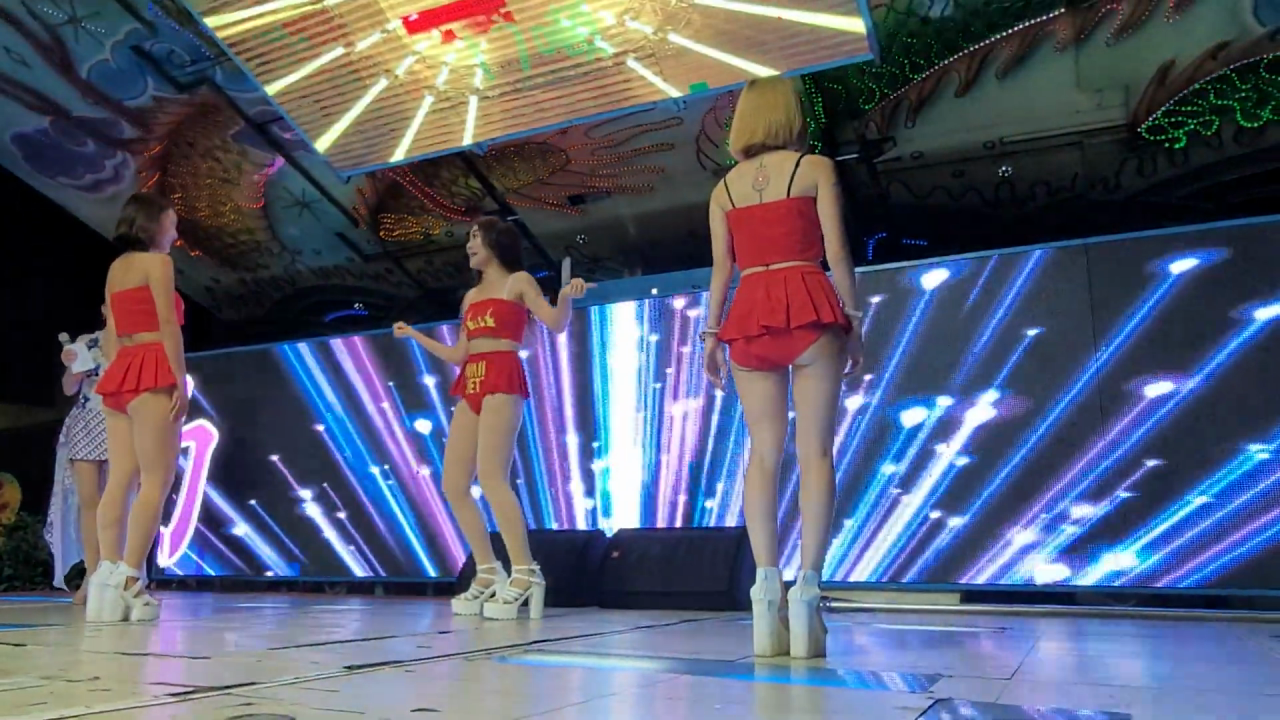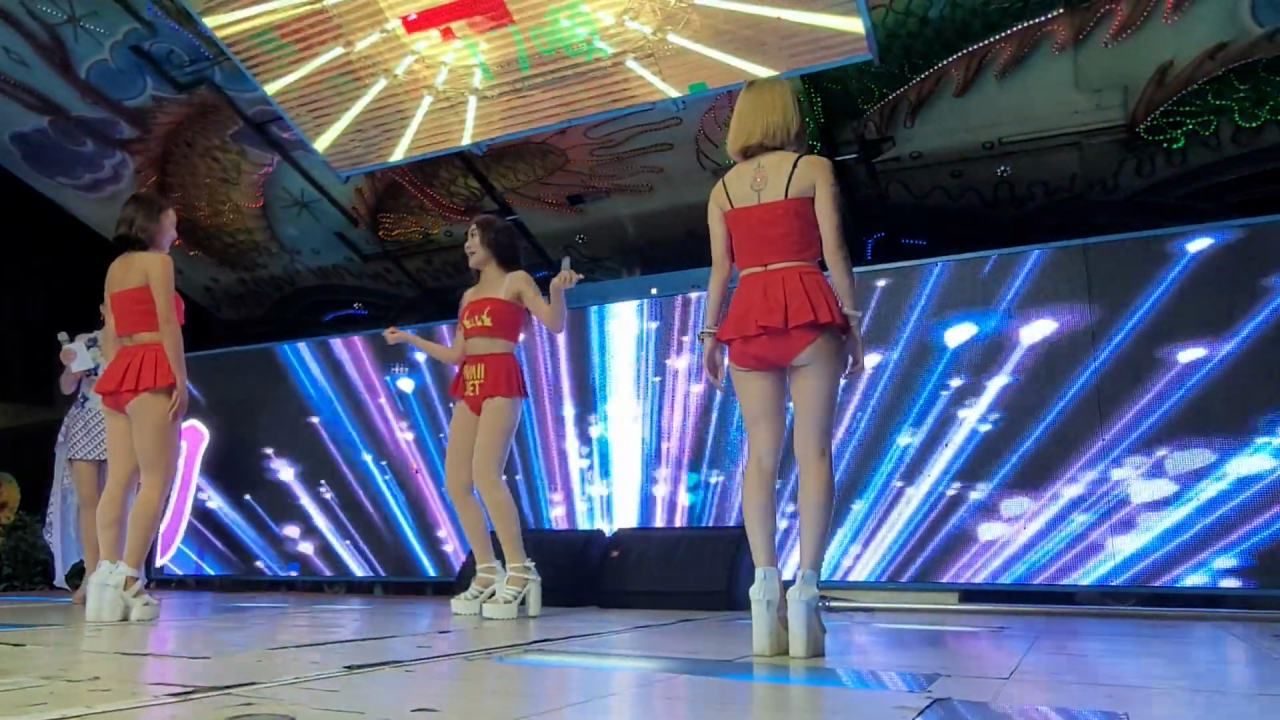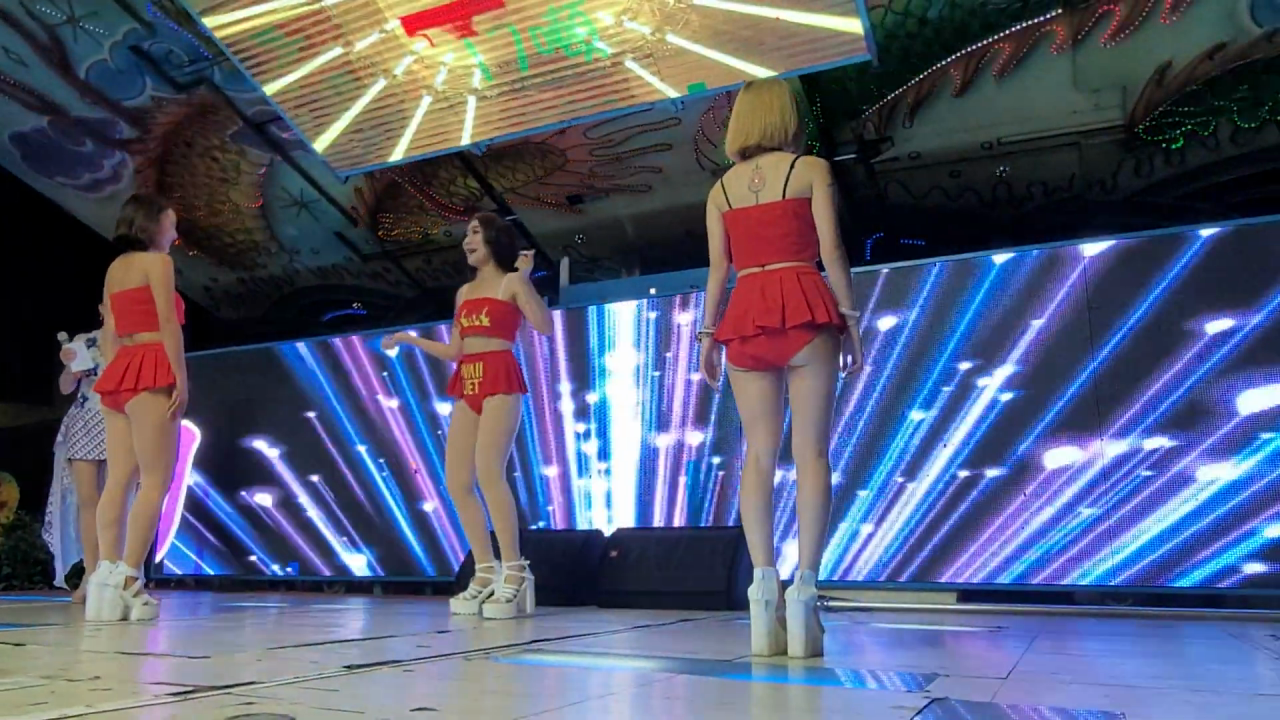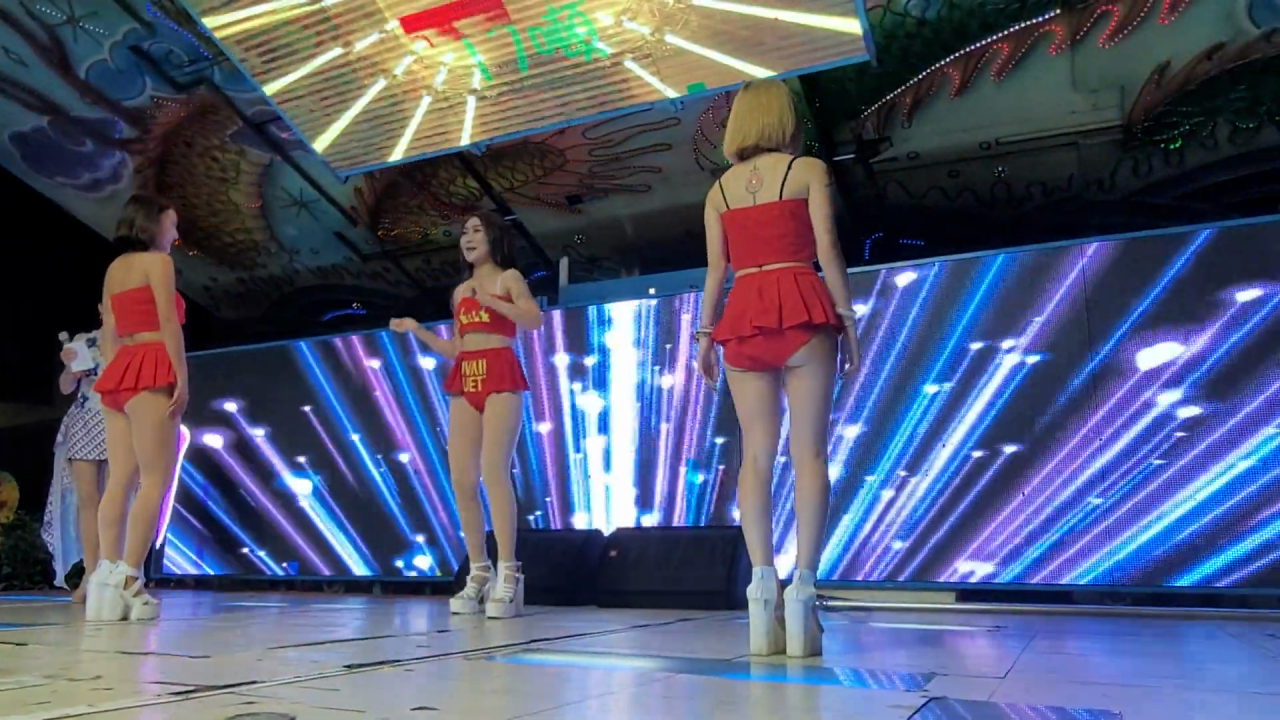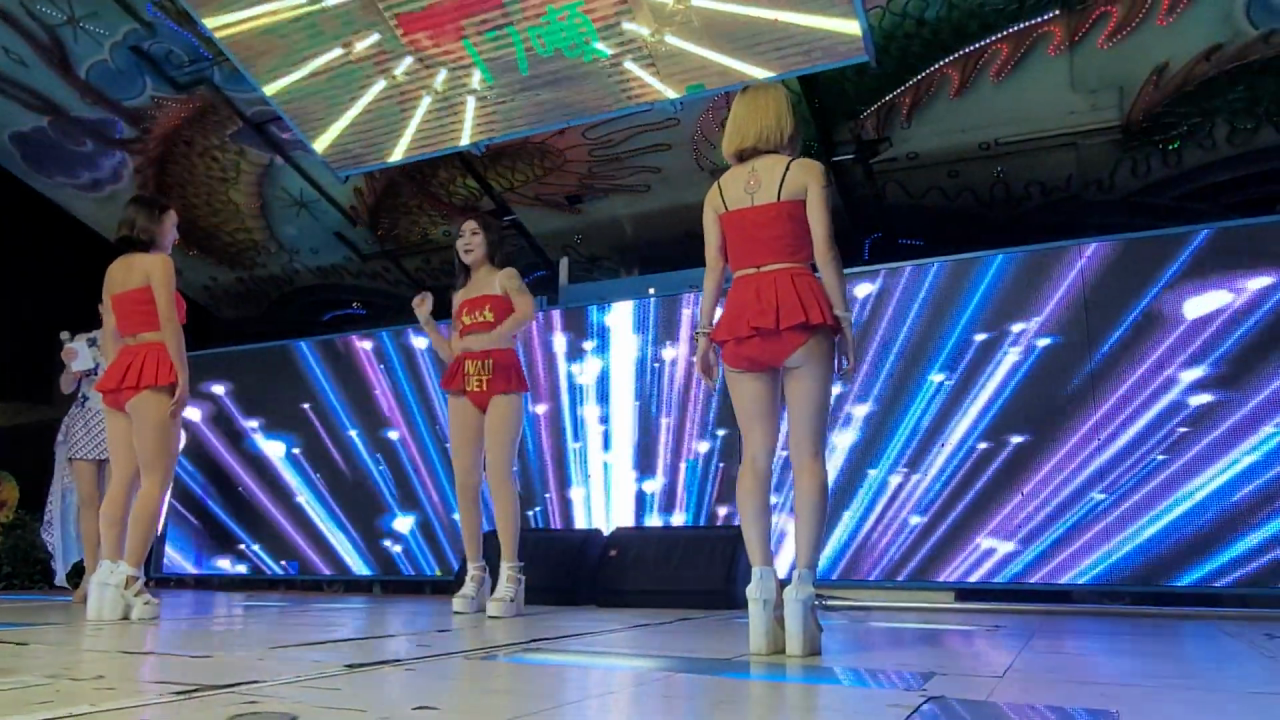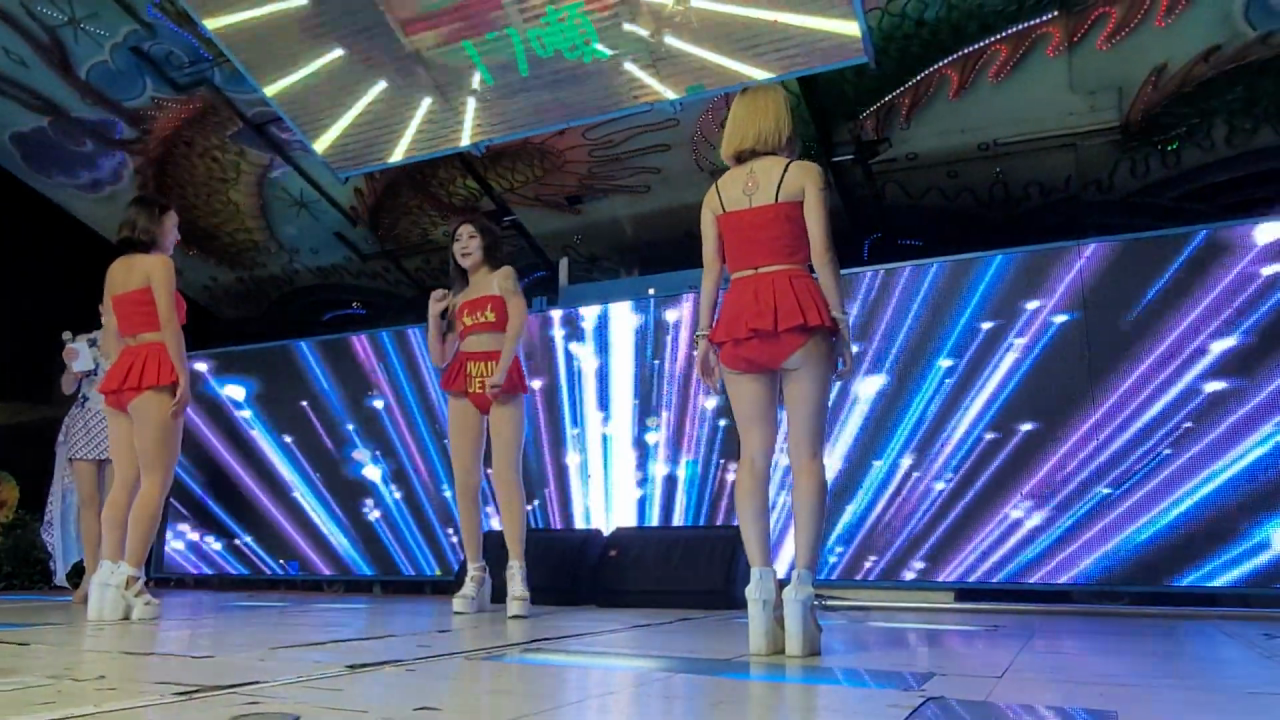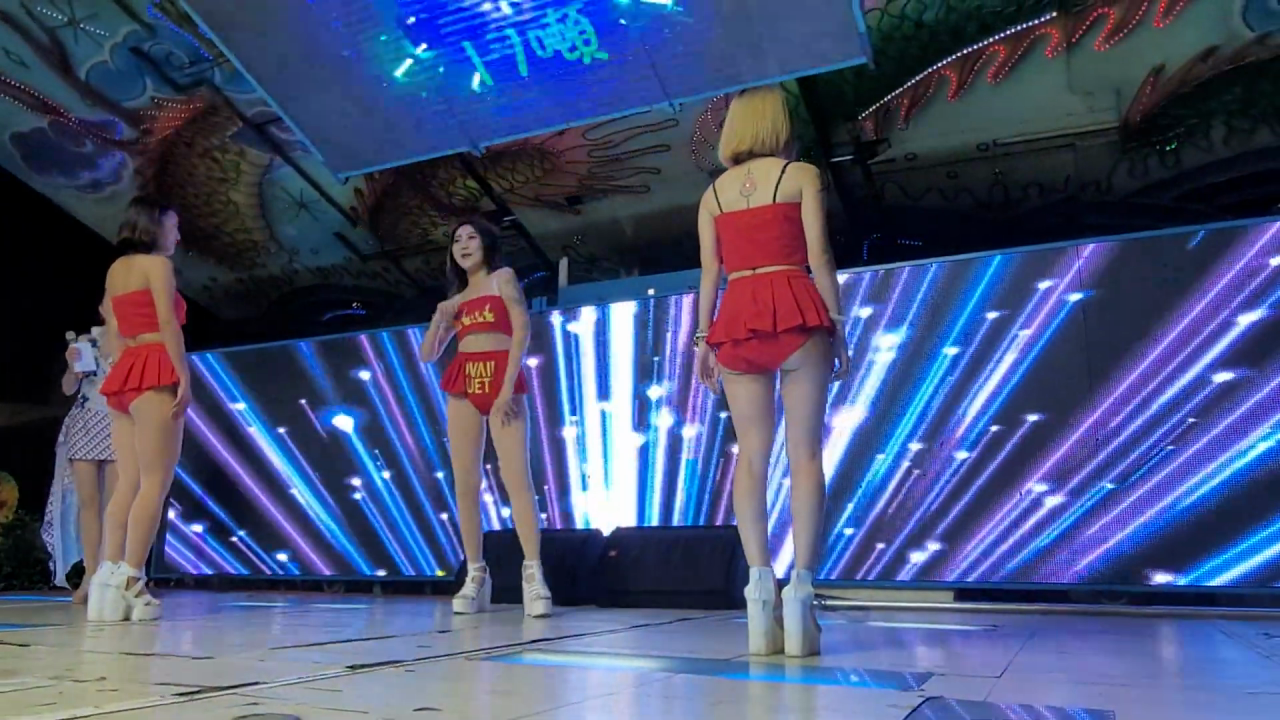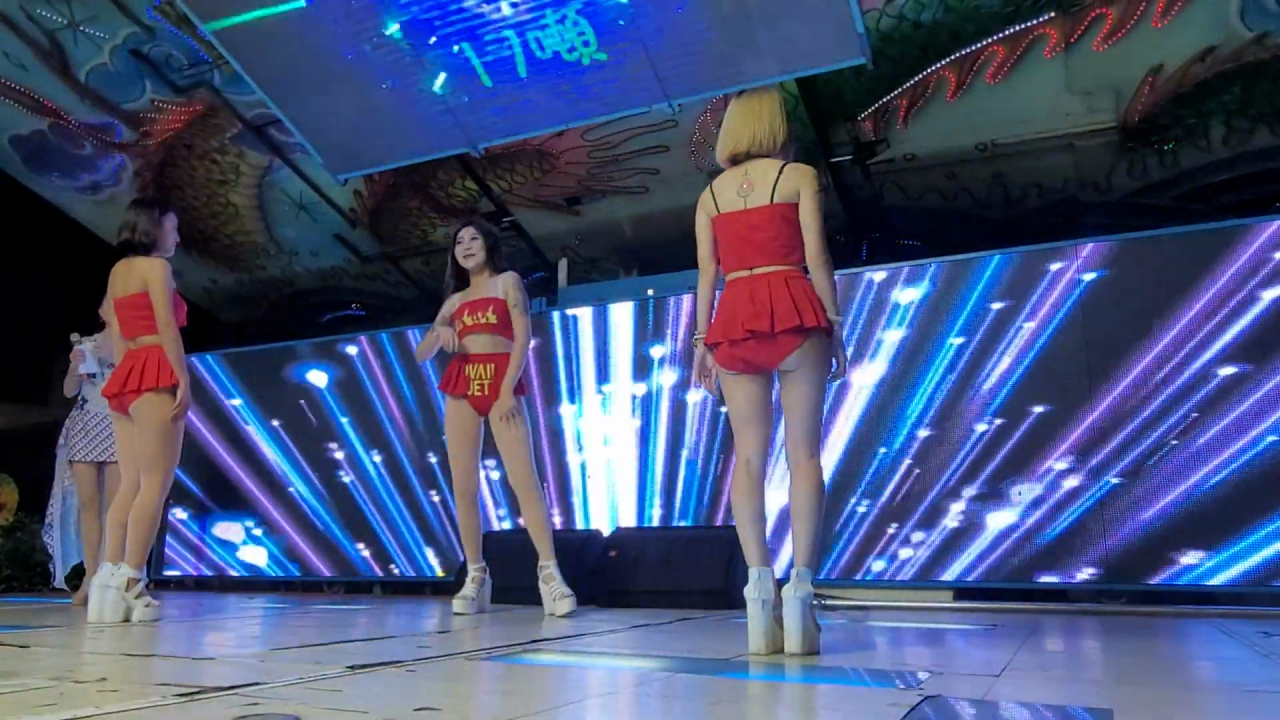
dt=0.1s
person 1, frame 1
left shoulder: (724, 186)
right shoulder: (817, 168)
left elbow: (721, 267)
right elbow: (837, 252)
left wrist: (711, 334)
right wrist: (852, 319)
left hip: (749, 316)
right hip: (808, 310)
left knee: (763, 454)
right knee: (814, 452)
left ankle: (767, 592)
right ankle: (806, 589)
person 1, frame 2
left shoulder: (723, 186)
right shoulder: (815, 168)
left elbow: (720, 267)
right elbow: (834, 251)
left wrist: (709, 334)
right wrist: (853, 321)
left hip: (749, 316)
right hip: (806, 310)
left knee: (761, 455)
right knee: (812, 453)
left ankle: (766, 590)
right ankle: (805, 589)
person 1, frame 3
left shoulder: (721, 187)
right shoulder: (812, 169)
left elbow: (718, 267)
right elbow: (831, 251)
left wrist: (706, 334)
right wrist: (850, 320)
left hip: (746, 317)
right hip: (803, 311)
left knee: (758, 455)
right knee: (810, 453)
left ankle: (764, 590)
right ankle: (804, 589)
person 1, frame 4
left shoulder: (720, 188)
right shoulder: (809, 170)
left elbow: (715, 268)
right elbow: (828, 252)
left wrist: (705, 334)
right wrist: (847, 319)
left hip: (743, 318)
right hip: (800, 310)
left knee: (756, 455)
right knee: (808, 453)
left ankle: (763, 590)
right ankle: (802, 587)
person 1, frame 5
left shoulder: (718, 189)
right shoulder: (807, 172)
left elbow: (714, 269)
right elbow: (825, 253)
left wrist: (704, 335)
right wrist: (844, 320)
left hip: (742, 319)
right hip: (799, 311)
left knee: (755, 455)
right knee: (806, 453)
left ankle: (763, 589)
right ankle: (801, 587)
person 1, frame 6
left shoulder: (716, 191)
right shoulder: (805, 174)
left elbow: (711, 271)
right elbow: (822, 255)
left wrist: (704, 337)
right wrist: (841, 323)
left hip: (739, 319)
right hip: (796, 311)
left knee: (753, 456)
right knee: (805, 454)
left ankle: (762, 589)
right ankle: (800, 587)
person 1, frame 7
left shoulder: (713, 192)
right shoulder: (802, 175)
left elbow: (710, 272)
right elbow: (819, 257)
left wrist: (703, 339)
right wrist: (837, 323)
left hip: (737, 320)
right hip: (795, 312)
left knee: (751, 457)
right knee: (803, 454)
left ankle: (761, 590)
right ankle: (800, 586)
person 1, frame 8
left shoulder: (711, 193)
right shoulder: (799, 176)
left elbow: (707, 273)
right elbow: (816, 258)
left wrist: (702, 340)
right wrist: (835, 326)
left hip: (734, 320)
right hip: (791, 313)
left knee: (749, 457)
right knee: (802, 453)
left ankle: (760, 589)
right ankle: (799, 583)
person 2, frame 1
left shoulder: (116, 267)
right shoulder: (157, 261)
left elbow: (112, 332)
right elbow: (168, 325)
left wrist: (118, 373)
right wrist: (180, 380)
left hip: (119, 376)
right hip: (151, 373)
left knee: (120, 480)
right knee: (156, 481)
left ankle: (108, 578)
right ankle: (127, 581)
person 2, frame 2
left shoulder: (115, 267)
right shoulder: (157, 261)
left elbow: (111, 331)
right elbow: (168, 324)
left wrist: (117, 373)
right wrist: (181, 379)
left hip: (118, 376)
right hip: (151, 373)
left knee: (119, 480)
right knee: (156, 480)
left ankle: (108, 577)
right ankle: (126, 581)
person 2, frame 3
left shoulder: (115, 268)
right shoulder: (158, 261)
left elbow: (110, 331)
right elbow: (168, 324)
left wrist: (117, 373)
right wrist: (181, 378)
left hip: (118, 376)
right hip: (150, 373)
left knee: (119, 480)
right knee: (156, 480)
left ankle: (108, 577)
right ankle: (126, 581)
person 2, frame 4
left shoulder: (114, 268)
right shoulder: (158, 262)
left elbow: (109, 331)
right elbow: (169, 323)
left wrist: (117, 372)
right wrist: (182, 378)
left hip: (118, 376)
right hip: (150, 373)
left knee: (120, 481)
right knee: (155, 480)
left ankle: (108, 576)
right ankle: (126, 582)
person 2, frame 5
left shoulder: (114, 268)
right shoulder: (158, 262)
left elbow: (110, 330)
right elbow: (169, 323)
left wrist: (118, 371)
right wrist: (183, 377)
left hip: (120, 376)
right hip: (152, 373)
left knee: (122, 480)
right knee: (155, 480)
left ankle: (109, 577)
right ankle: (127, 581)
person 2, frame 6
left shoulder: (115, 269)
right shoulder: (158, 263)
left elbow: (112, 330)
right elbow: (170, 323)
left wrist: (121, 369)
right wrist: (184, 377)
left hip: (121, 376)
right hip: (154, 373)
left knee: (126, 482)
right knee: (155, 481)
left ankle: (111, 576)
right ankle: (128, 581)
person 2, frame 7
left shoulder: (115, 269)
right shoulder: (157, 264)
left elbow: (114, 330)
right elbow: (168, 324)
left wrist: (123, 371)
right wrist: (184, 377)
left hip: (123, 376)
right hip: (154, 374)
left knee: (129, 483)
right knee: (155, 481)
left ankle: (110, 577)
right ankle: (128, 581)
person 2, frame 8
left shoulder: (118, 270)
right shoulder: (156, 266)
left elbow: (117, 333)
right elbow: (167, 326)
left wrist: (126, 372)
right wrist: (184, 380)
left hip: (126, 379)
right hip: (155, 376)
left knee: (131, 484)
right knee: (155, 483)
left ankle: (110, 578)
right ankle: (128, 583)
person 3, frame 1
left shoulder: (519, 281)
right shoulder: (471, 296)
left elbow: (555, 324)
left wrist: (566, 297)
right wrist: (414, 335)
left hip: (502, 383)
right hip: (470, 390)
left knee: (491, 477)
right knee: (453, 486)
left ankle: (524, 574)
right ankle: (489, 574)
person 3, frame 2
left shoulder: (516, 281)
right shoulder: (469, 295)
left elbow: (556, 323)
left wrist: (557, 292)
right wrist: (410, 340)
left hip: (502, 384)
right hip: (467, 389)
left knee: (486, 475)
right knee: (457, 483)
left ankle: (521, 574)
right ankle: (490, 573)
person 3, frame 3
left shoulder: (511, 282)
right shoulder: (464, 292)
left elbow: (543, 325)
left wrist: (527, 280)
right wrist: (410, 339)
left hip: (501, 382)
right hip: (465, 385)
left knee: (488, 473)
right knee: (456, 481)
left ankle: (515, 572)
right ankle: (487, 572)
person 3, frame 4
left shoulder: (508, 277)
right shoulder: (459, 290)
left elbow: (533, 318)
left wrist: (492, 301)
right wrist: (415, 330)
left hip: (501, 379)
right hip: (463, 384)
left knee: (493, 471)
right knee: (461, 479)
left ankle: (508, 573)
right ankle: (480, 570)
person 3, frame 5
left shoulder: (506, 277)
right shoulder: (460, 295)
left elbow: (528, 311)
left wrist: (492, 336)
right wrist: (425, 319)
left hip: (503, 379)
right hip: (463, 385)
left knee: (498, 473)
right knee: (464, 481)
left ankle: (509, 573)
right ankle: (475, 572)
person 3, frame 6
left shoulder: (504, 275)
right shoulder: (455, 298)
left elbow: (520, 318)
right elbow: (439, 358)
left wrist: (503, 367)
right wrist: (434, 314)
left hip: (504, 383)
right hip: (462, 385)
left knee: (505, 474)
right knee: (465, 481)
left ankle: (516, 574)
right ankle: (475, 573)
person 3, frame 7
left shoulder: (503, 277)
right shoulder: (455, 300)
left elbow: (521, 327)
right elbow: (427, 355)
left wrist: (508, 385)
right wrist: (439, 319)
left hip: (504, 385)
right hip: (461, 386)
left knee: (515, 475)
right knee: (465, 483)
left ankle: (532, 572)
right ankle: (476, 574)
person 3, frame 8
left shoulder: (508, 281)
right shoulder: (455, 299)
left elbow: (522, 337)
right elbow: (421, 350)
left wrist: (508, 390)
right wrist: (440, 336)
left hip: (503, 385)
right hip: (460, 386)
left knee: (523, 477)
right knee: (463, 483)
left ankle: (548, 570)
right ankle: (475, 574)
person 4, frame 1
right shoulder: (84, 342)
right elbow: (69, 388)
right wrist: (70, 366)
right hip: (85, 427)
right knee: (87, 500)
right ankle: (91, 574)
person 4, frame 2
right shoulder: (83, 342)
right elbow: (67, 388)
right wrist: (69, 366)
right hip: (84, 427)
right knee: (86, 500)
right ankle: (90, 574)
person 4, frame 3
right shoulder: (82, 342)
right elbow: (66, 387)
right wrist: (69, 366)
right hip: (83, 426)
right knee: (86, 500)
right ankle: (89, 574)
person 4, frame 4
right shoulder: (82, 340)
right elbow: (66, 387)
right wrist: (69, 365)
right hip: (84, 425)
right knee: (85, 499)
right ankle: (89, 573)
person 4, frame 5
right shoulder: (83, 341)
right elbow: (67, 387)
right wrist: (70, 365)
right hip: (84, 425)
right knee: (86, 499)
right ankle: (89, 573)
person 4, frame 6
right shoulder: (83, 341)
right elbow: (67, 387)
right wrist: (70, 365)
right hip: (84, 425)
right knee: (87, 499)
right ankle: (89, 574)
person 4, frame 7
right shoulder: (84, 342)
right elbow: (68, 388)
right wrist: (72, 365)
right hip: (84, 425)
right knee: (86, 500)
right ankle: (90, 575)
person 4, frame 8
right shoulder: (85, 343)
right elbow: (69, 390)
left wrist: (112, 358)
right wrist: (75, 365)
right hip: (84, 427)
left knee: (115, 502)
right knee: (86, 502)
right ankle: (90, 575)
